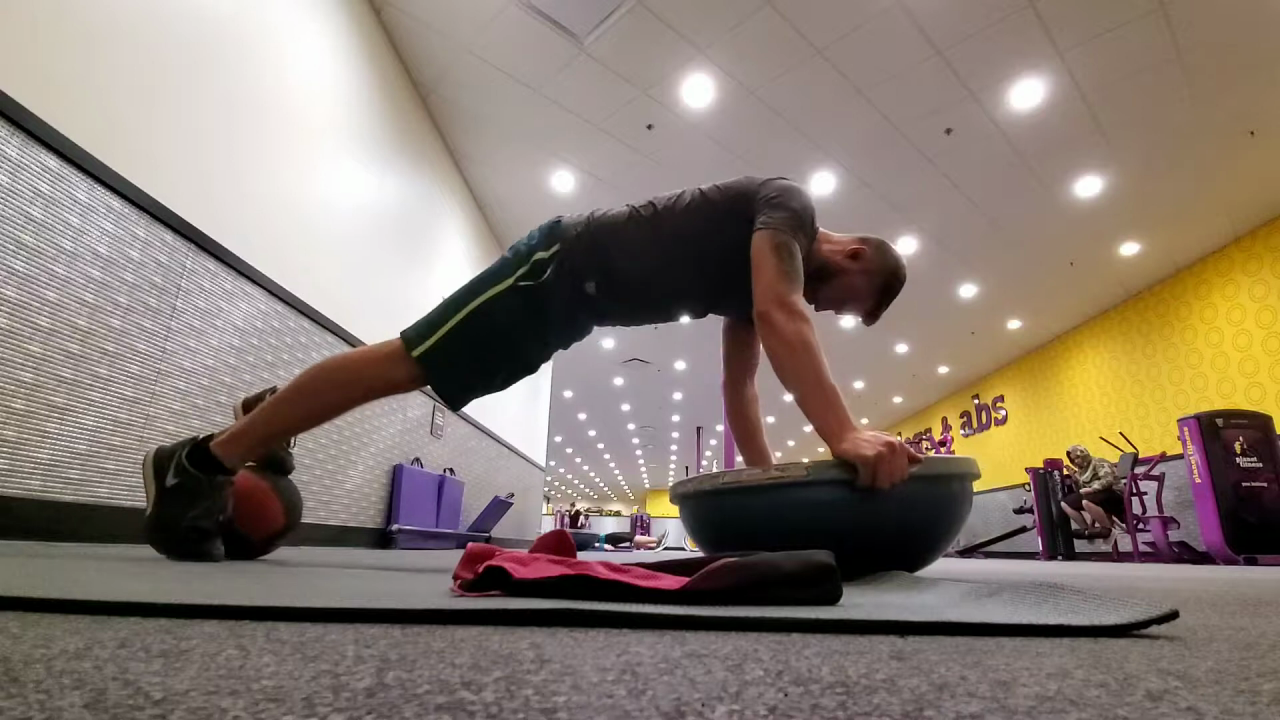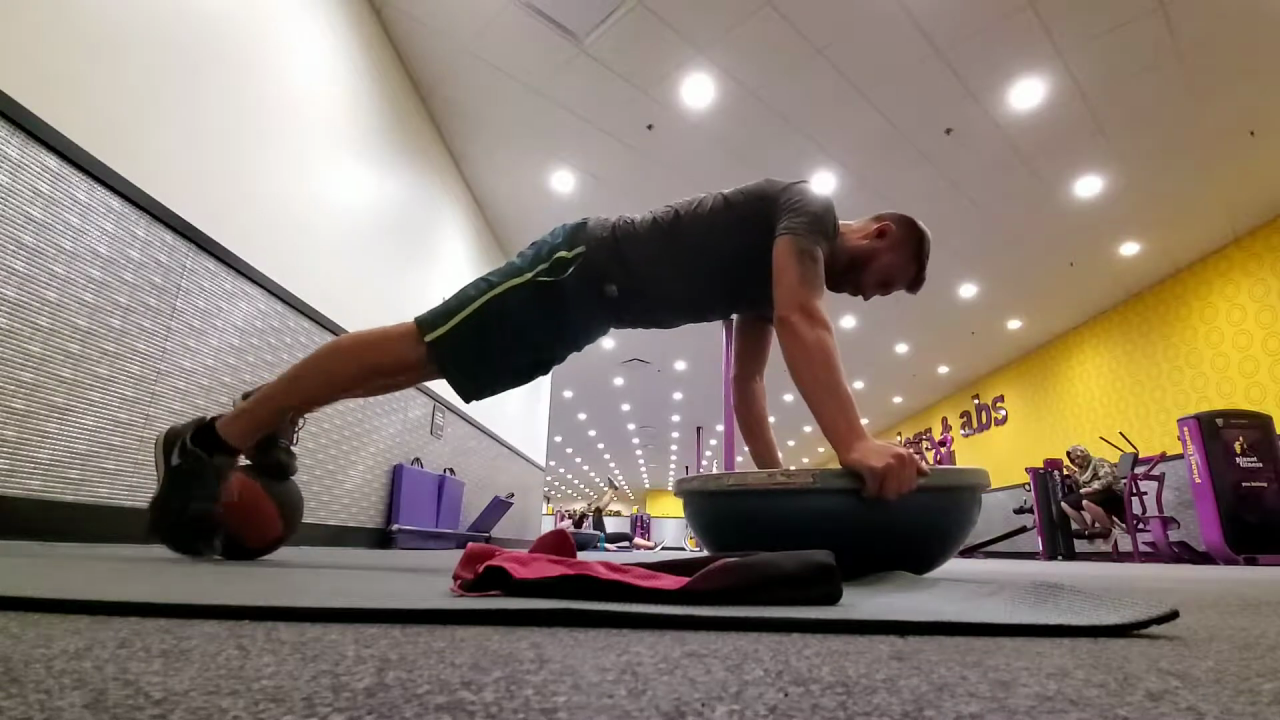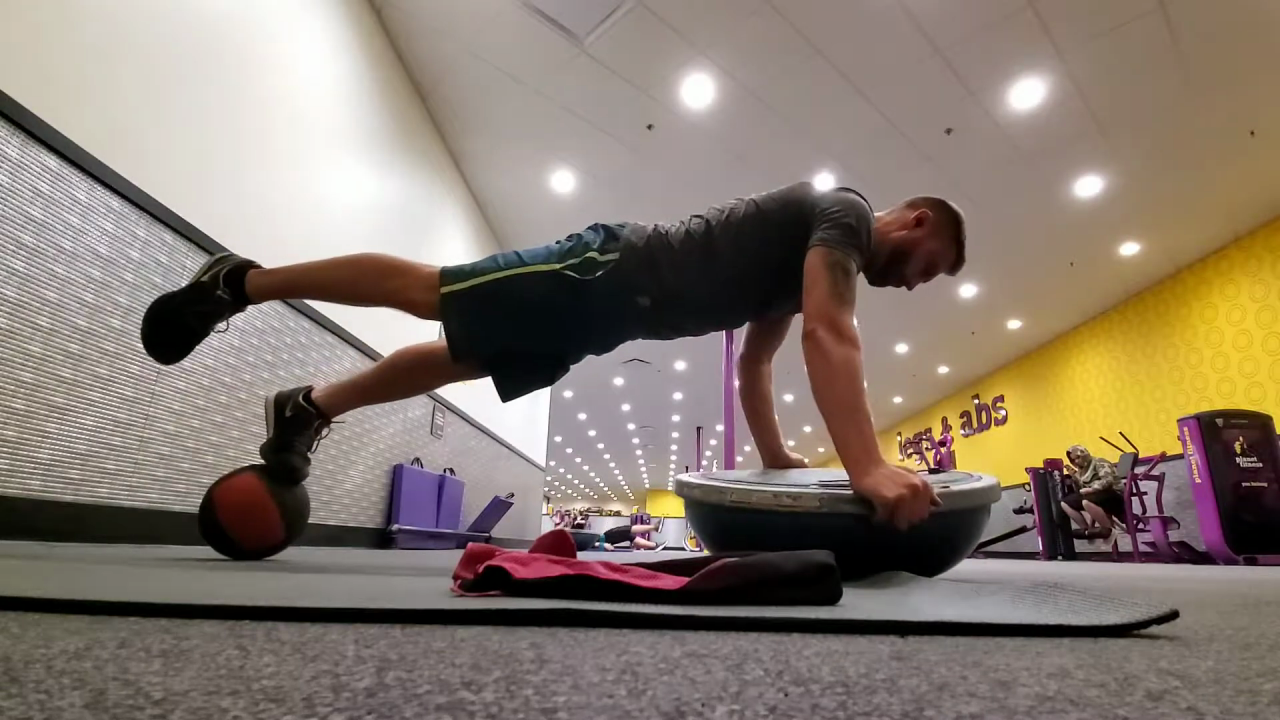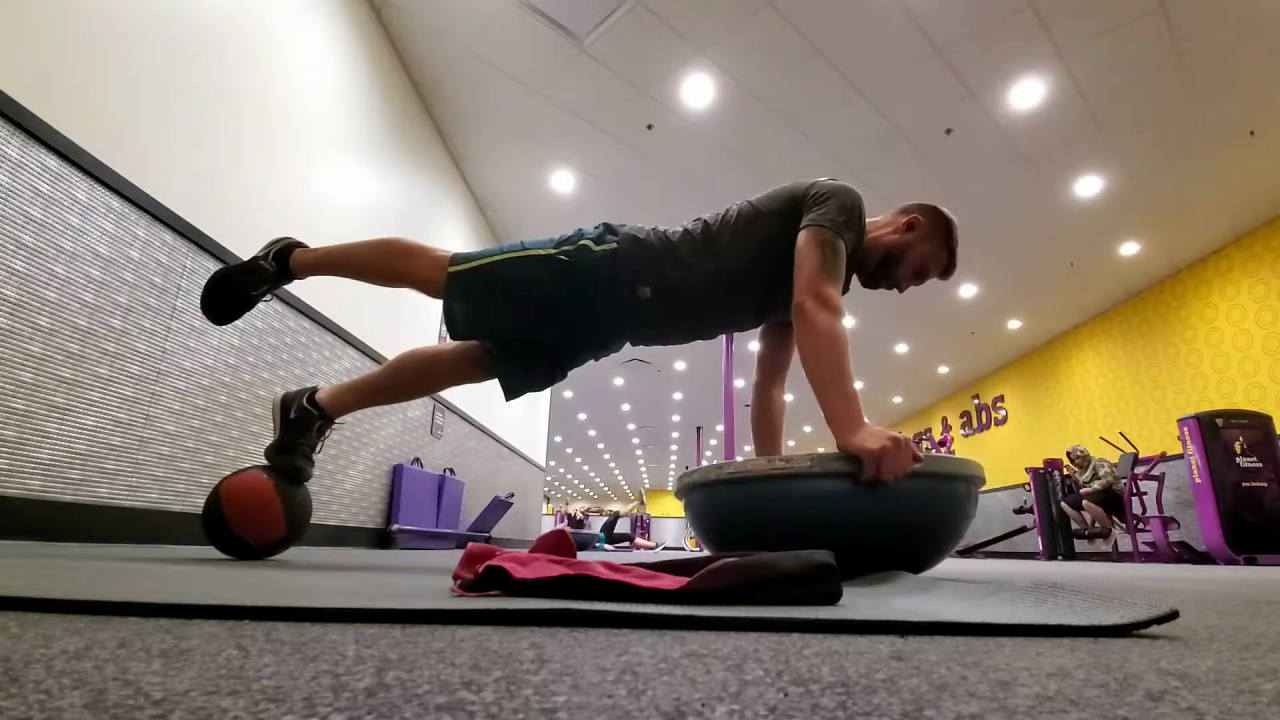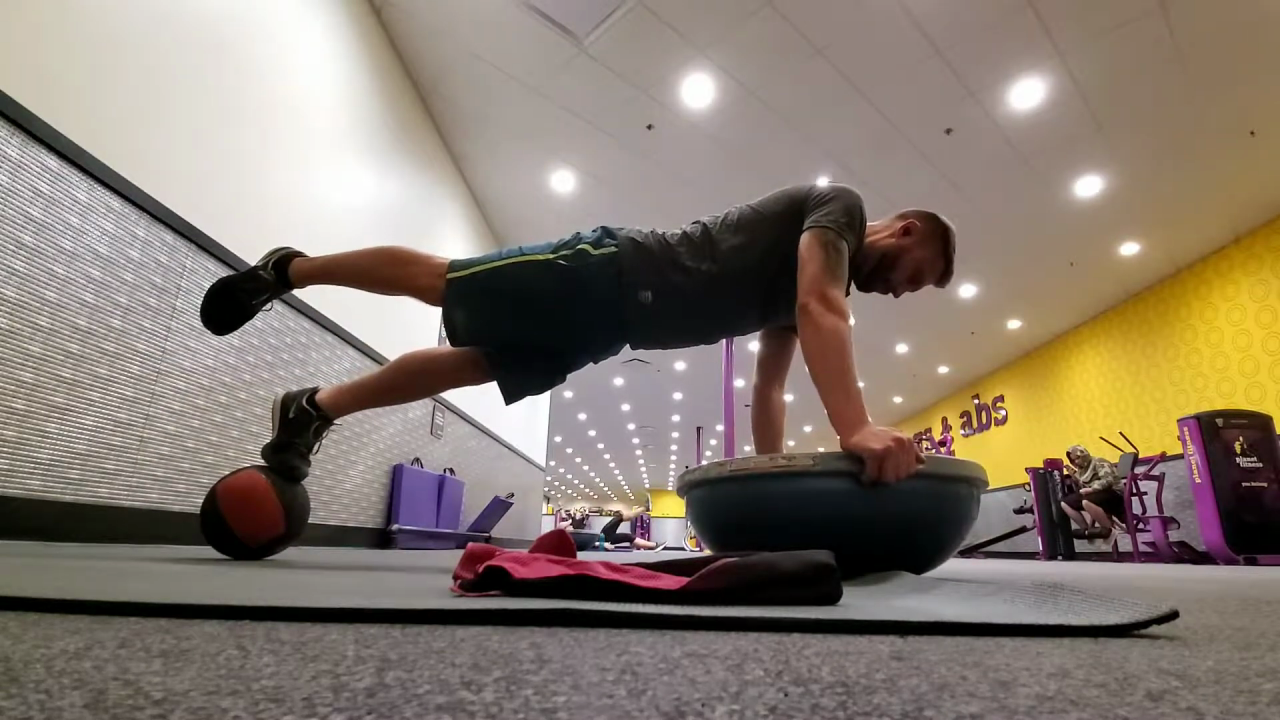
dt=1s
person 1, frame 1
left shoulder: (757, 276)
right shoulder: (787, 209)
left elbow: (738, 384)
right elbow: (781, 318)
right wrist: (844, 435)
left hip: (579, 302)
right hip: (560, 267)
left knee: (415, 367)
right knee: (404, 362)
left ankle: (271, 412)
right ankle: (201, 462)
person 1, frame 2
left shoulder: (781, 267)
right shoulder: (805, 213)
left elbow: (744, 379)
right elbow: (800, 326)
left wrist: (772, 477)
right wrist: (854, 445)
left hip: (599, 300)
right hip: (584, 269)
left knee: (429, 363)
right knee: (418, 344)
left ankle: (277, 414)
right ankle: (211, 442)
person 1, frame 3
left shoulder: (812, 263)
right shoulder: (843, 215)
left elbow: (751, 365)
right elbow: (830, 335)
left wrist: (777, 462)
right wrist: (867, 467)
left hip: (613, 308)
right hip: (608, 275)
left knee: (454, 359)
right knee: (423, 289)
left ankle: (310, 405)
right ankle: (241, 281)
person 1, frame 4
left shoulder: (831, 272)
right shoulder: (837, 206)
left elbow: (767, 382)
right elbow: (814, 308)
right wrist: (853, 430)
left hip: (612, 318)
right hip: (607, 274)
left knee: (464, 361)
right knee: (437, 273)
left ankle: (315, 406)
right ankle: (288, 260)
person 1, frame 5
left shoulder: (826, 278)
right shoulder: (837, 206)
left elbow: (767, 386)
right elbow: (820, 308)
right wrist: (856, 430)
left hip: (611, 322)
right hip: (606, 277)
left knee: (464, 364)
right knee: (437, 282)
left ankle: (314, 406)
right ankle: (290, 269)
